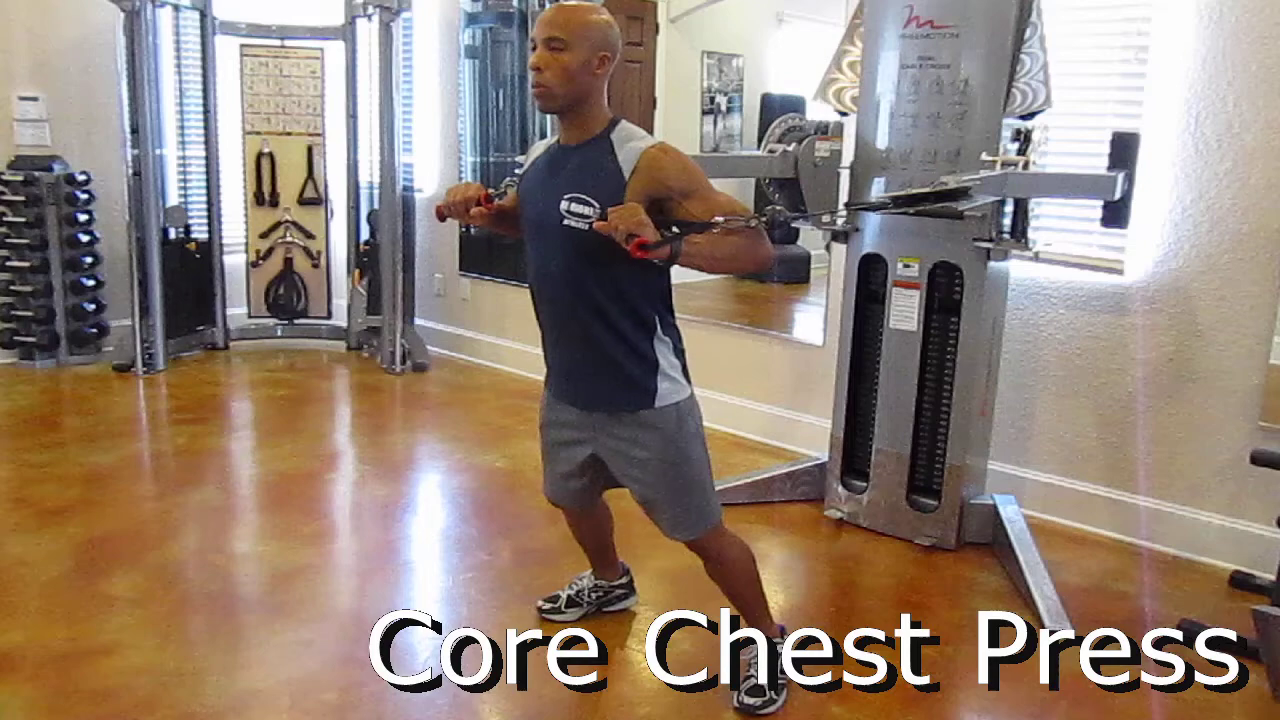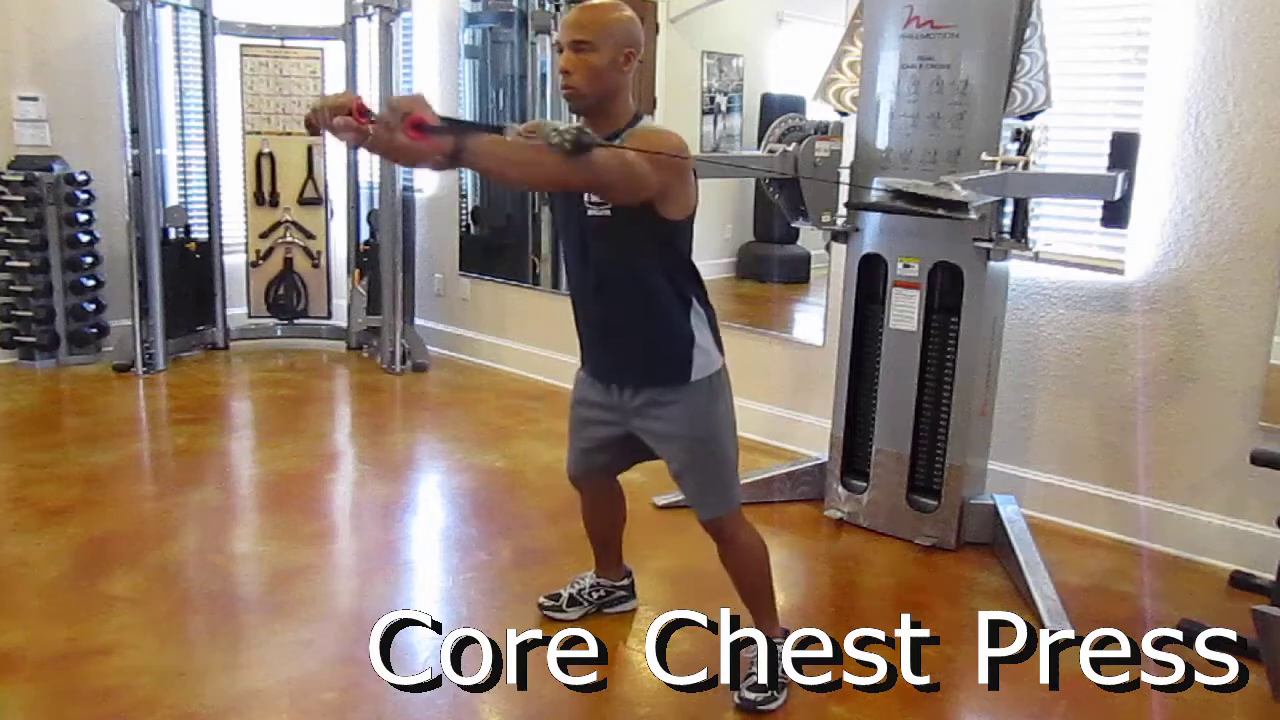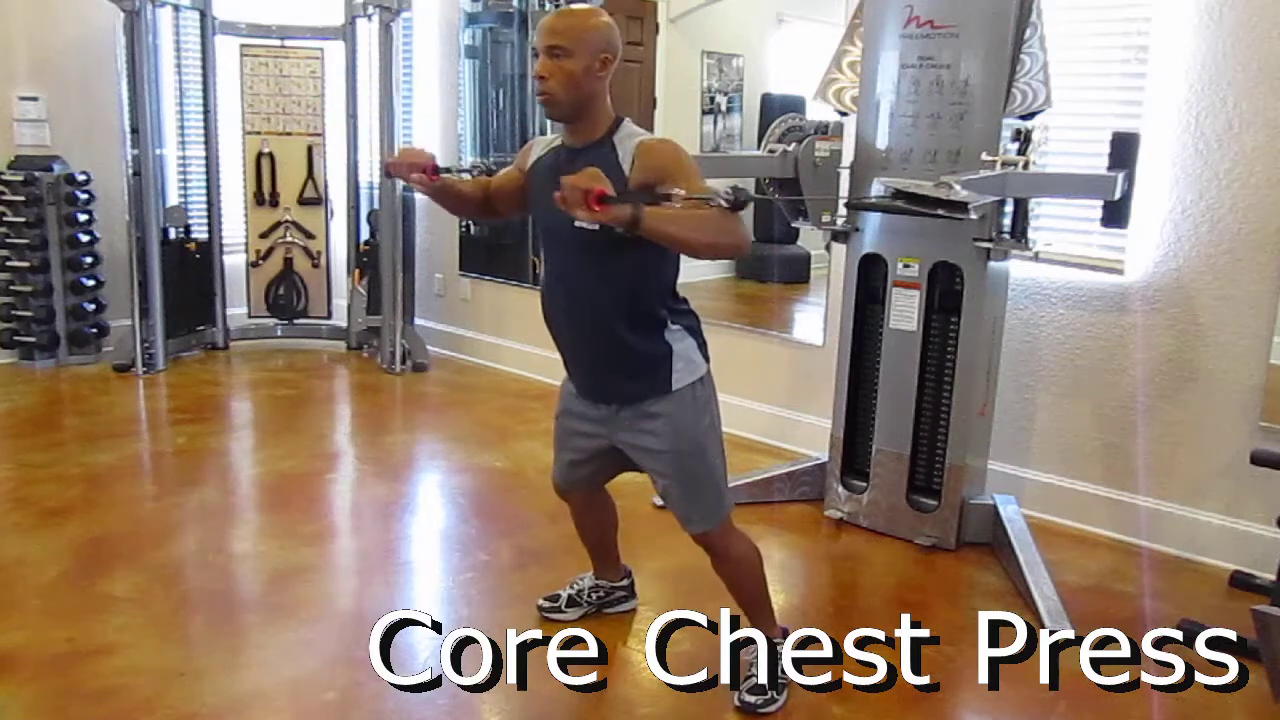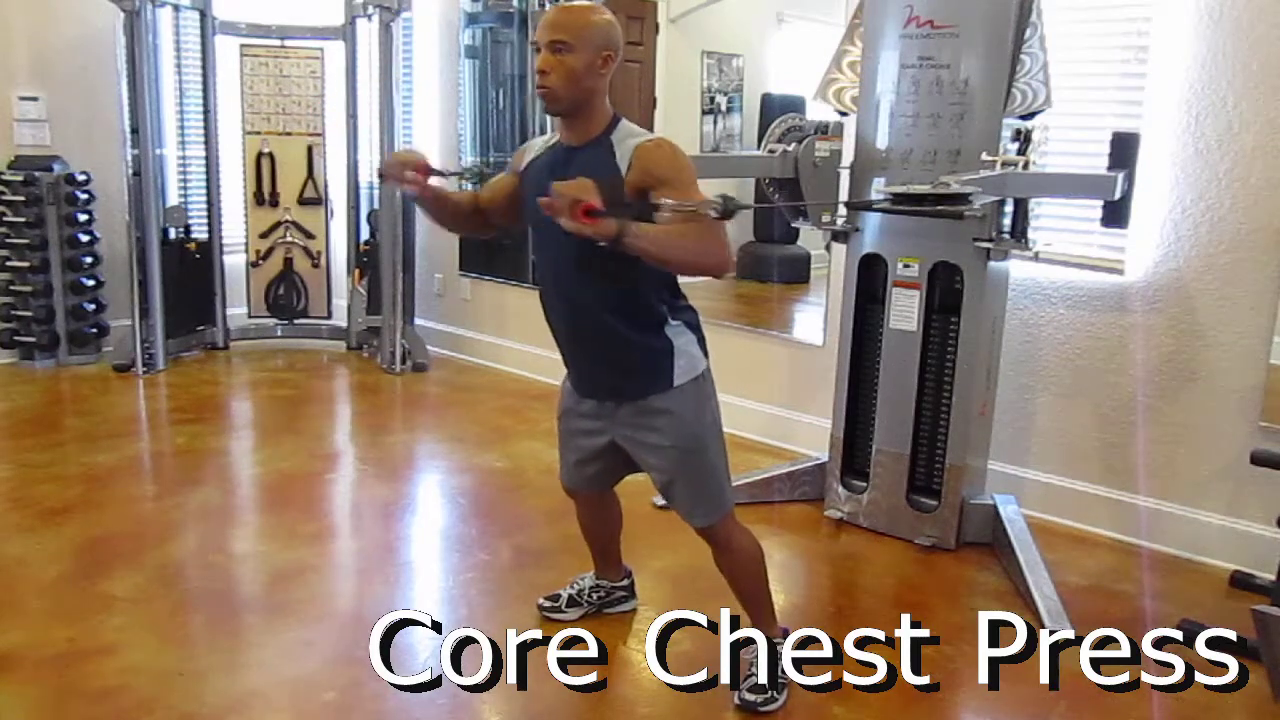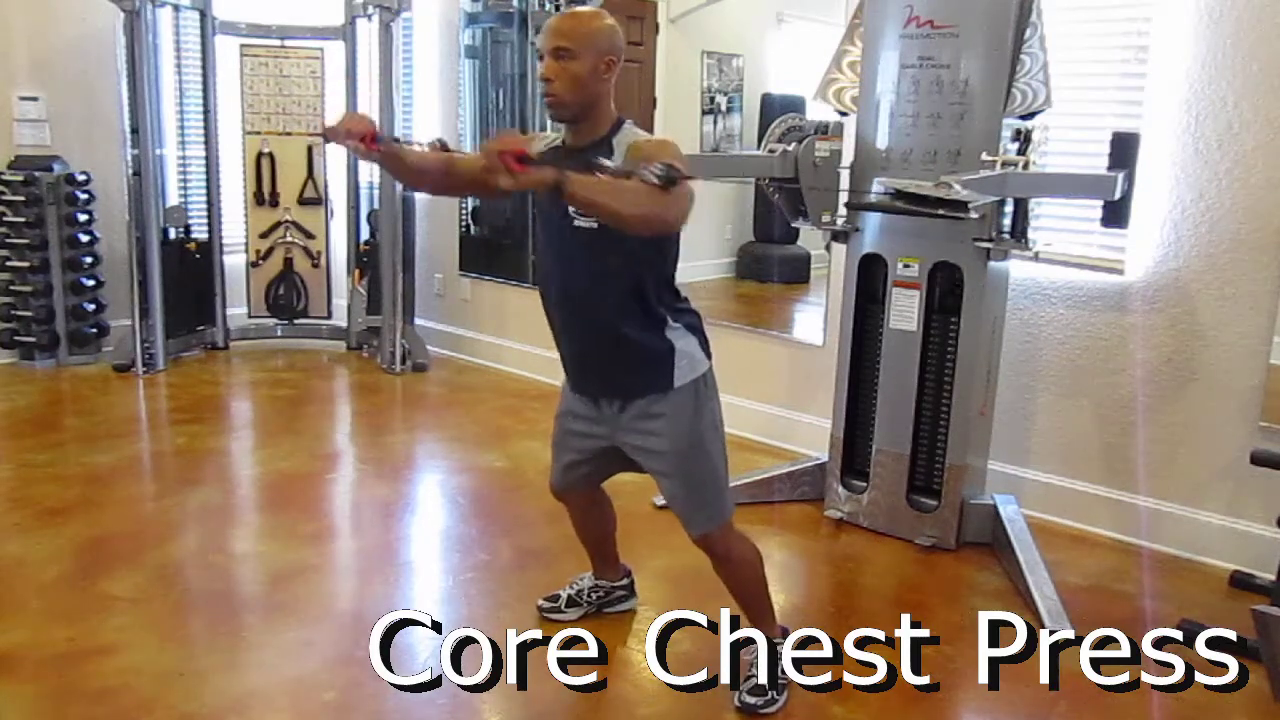
dt=1s
person 1, frame 1
left shoulder: (650, 163)
right shoulder: (541, 159)
left elbow: (755, 247)
left wrist: (664, 246)
right wrist: (480, 210)
left hip: (644, 398)
right hip: (566, 390)
left knee: (700, 532)
right knee: (571, 496)
left ankle: (768, 643)
right ankle: (610, 583)
person 1, frame 2
left shoulder: (658, 151)
right shoulder: (549, 142)
left elbow: (575, 173)
right elbow: (440, 159)
left wrist: (449, 145)
right wrist: (372, 132)
left hip: (679, 374)
right hip: (603, 369)
left knee: (720, 516)
right knee: (590, 476)
left ankle: (769, 643)
right ankle: (612, 582)
person 1, frame 3
left shoulder: (651, 157)
right shoulder: (541, 157)
left elbow: (729, 236)
right elbow: (485, 202)
left wrist: (625, 214)
right wrist: (433, 181)
left hip: (663, 386)
right hip: (587, 382)
left knee: (710, 527)
right knee: (575, 485)
left ankle: (769, 644)
right ankle: (611, 583)
person 1, frame 4
left shoulder: (650, 158)
right shoulder: (537, 157)
left elbow: (715, 254)
right elbow: (476, 220)
left wrist: (612, 228)
right wrist: (427, 191)
left hip: (663, 382)
right hip: (587, 380)
left knee: (712, 520)
right knee: (584, 486)
left ankle: (769, 644)
right ankle: (611, 584)
person 1, frame 5
left shoulder: (648, 153)
right shoulder: (543, 152)
left elbow: (663, 211)
right elbow: (442, 174)
left wrist: (551, 179)
right wrist: (379, 147)
left hip: (664, 383)
right hip: (588, 380)
left knee: (711, 530)
right knee: (572, 484)
left ankle: (769, 646)
right ankle: (610, 583)
